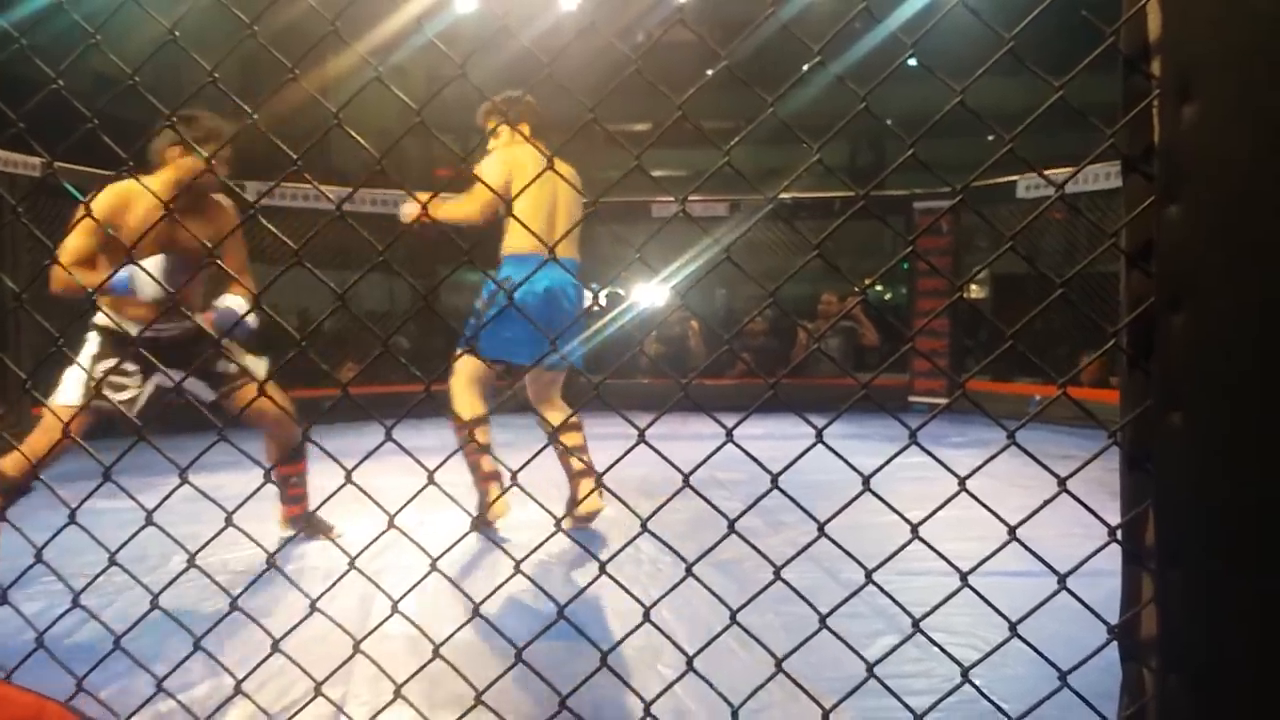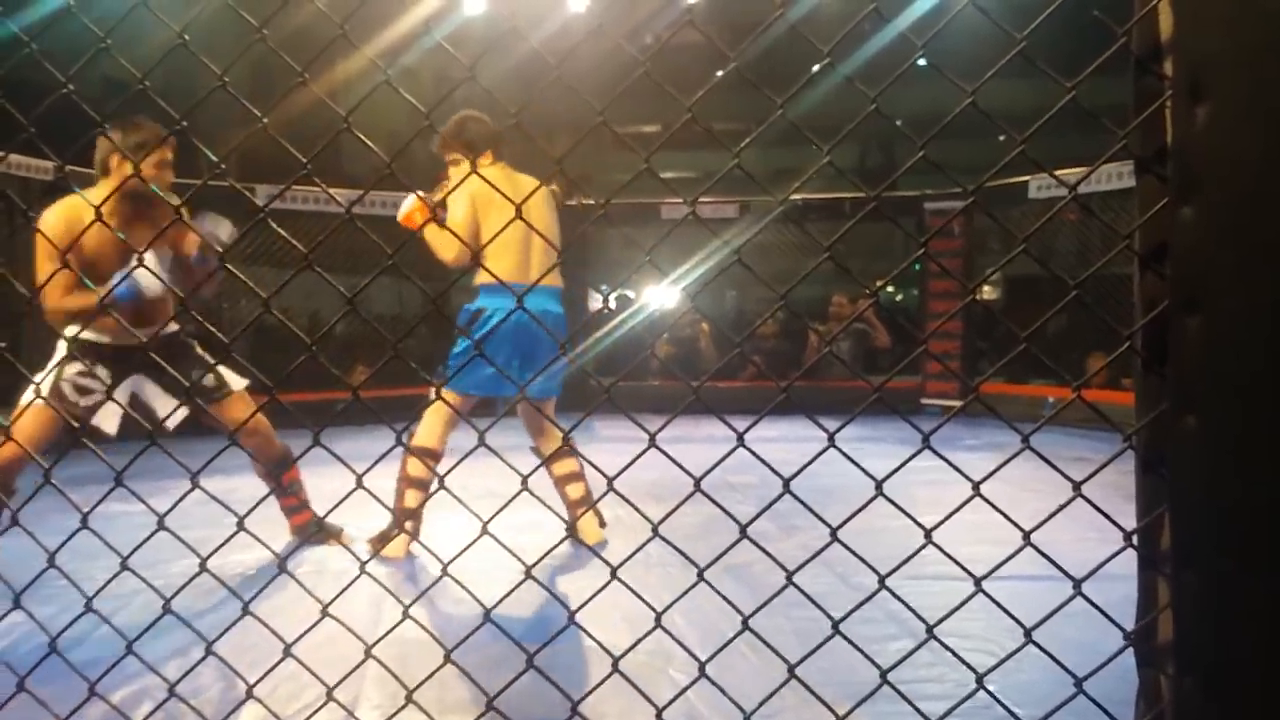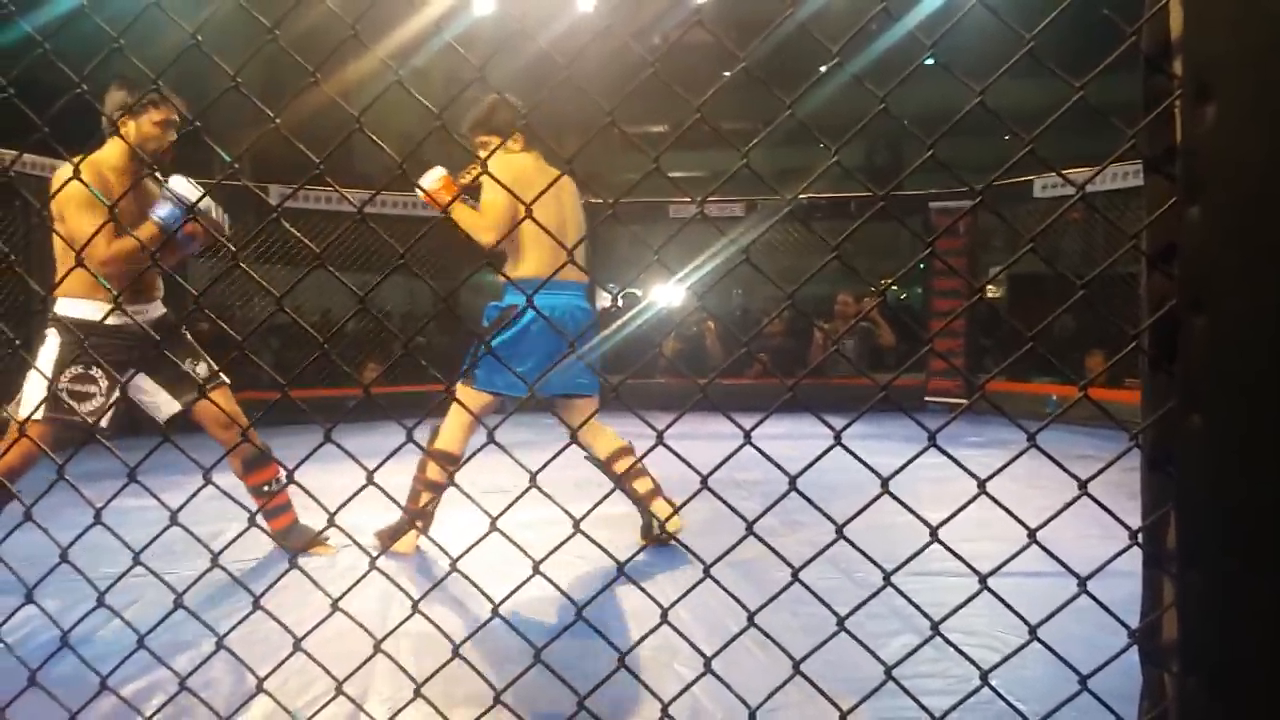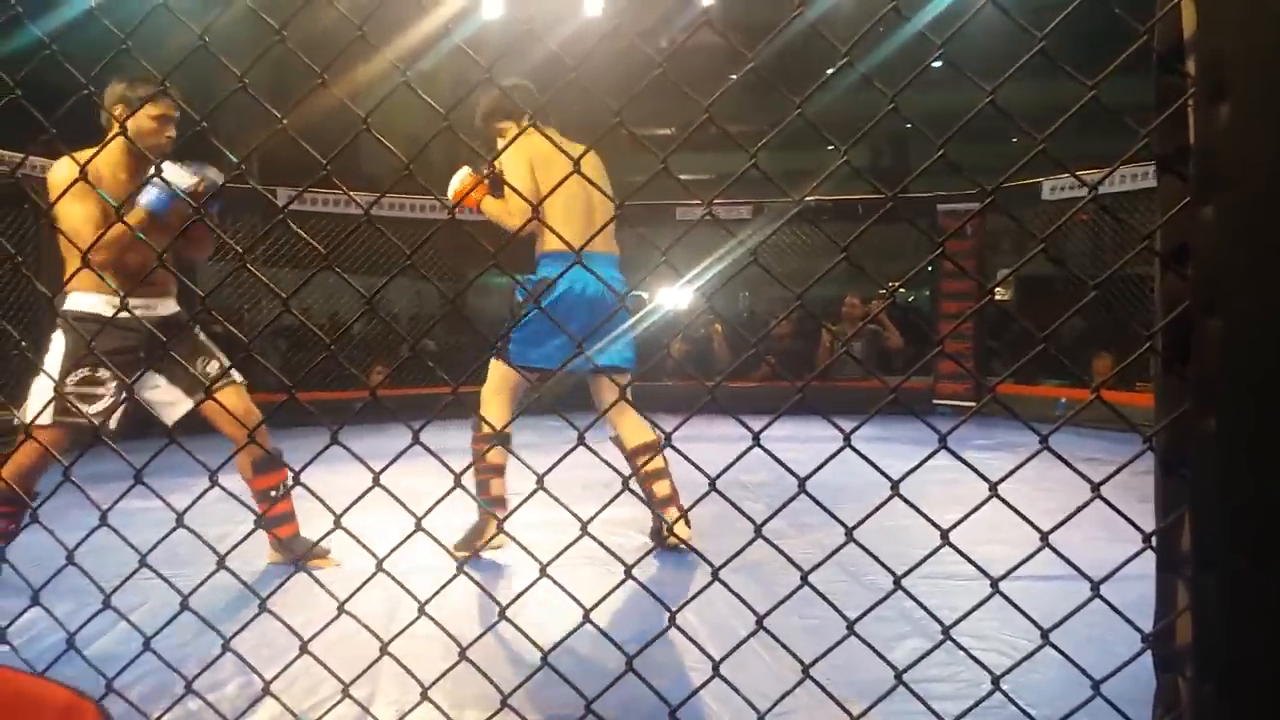
dt=0.3s
person 1, frame 1
left shoulder: (219, 211)
right shoulder: (114, 202)
left elbow: (239, 281)
right elbow: (62, 278)
left wrist: (237, 307)
right wrist: (121, 282)
left hip: (190, 336)
right hip: (123, 339)
left knee: (280, 414)
right knee: (46, 443)
left ankle: (297, 511)
person 1, frame 2
left shoulder: (167, 213)
right shoulder: (63, 220)
left elbow: (195, 286)
right elbow: (54, 307)
left wrist: (206, 260)
right wrist: (126, 289)
left hip: (161, 344)
right hip: (92, 349)
left knee: (255, 426)
left ankle: (302, 519)
person 1, frame 3
left shoulder: (152, 185)
right shoulder: (78, 179)
right elbow: (107, 262)
left wrist: (195, 235)
right wrist: (169, 215)
left hip: (151, 325)
right hip: (85, 331)
left knee: (233, 423)
left ankle: (285, 526)
person 1, frame 4
left shoulder: (168, 172)
right shoulder: (73, 172)
left elbow: (199, 252)
right elbow: (94, 253)
left wrist: (205, 193)
right wrist: (156, 202)
left hip: (164, 323)
right hip: (95, 328)
left knee: (249, 421)
left ankle: (284, 535)
person 2, frame 1
left shoulder: (507, 160)
right shoulder: (566, 172)
left elbow: (474, 210)
left wrist: (425, 209)
left hip: (521, 279)
right hip: (564, 286)
left knee: (464, 382)
right knee: (546, 398)
left ankle: (491, 492)
right ankle: (587, 491)
person 2, frame 2
left shoulder: (472, 183)
right shoulder: (539, 189)
left elbow: (457, 254)
left wrist: (424, 222)
left hip: (499, 308)
right hip: (547, 308)
left knee: (438, 415)
right knee: (540, 422)
left ankle: (401, 529)
right ankle: (587, 516)
person 2, frame 3
left shoulder: (504, 168)
right shoulder: (564, 182)
left elbow: (490, 235)
left wrist: (450, 201)
left hip: (529, 306)
right hip: (577, 305)
left knee: (461, 413)
right knee: (584, 425)
left ankle: (411, 525)
right ankle: (660, 510)
person 2, frame 4
left shoulder: (522, 150)
right shoulder: (587, 157)
left elbow: (518, 219)
left wrist: (477, 197)
left hip: (559, 281)
right hip: (606, 282)
left knee: (496, 395)
right knee: (618, 407)
left ankle: (489, 522)
right ankle: (671, 517)
